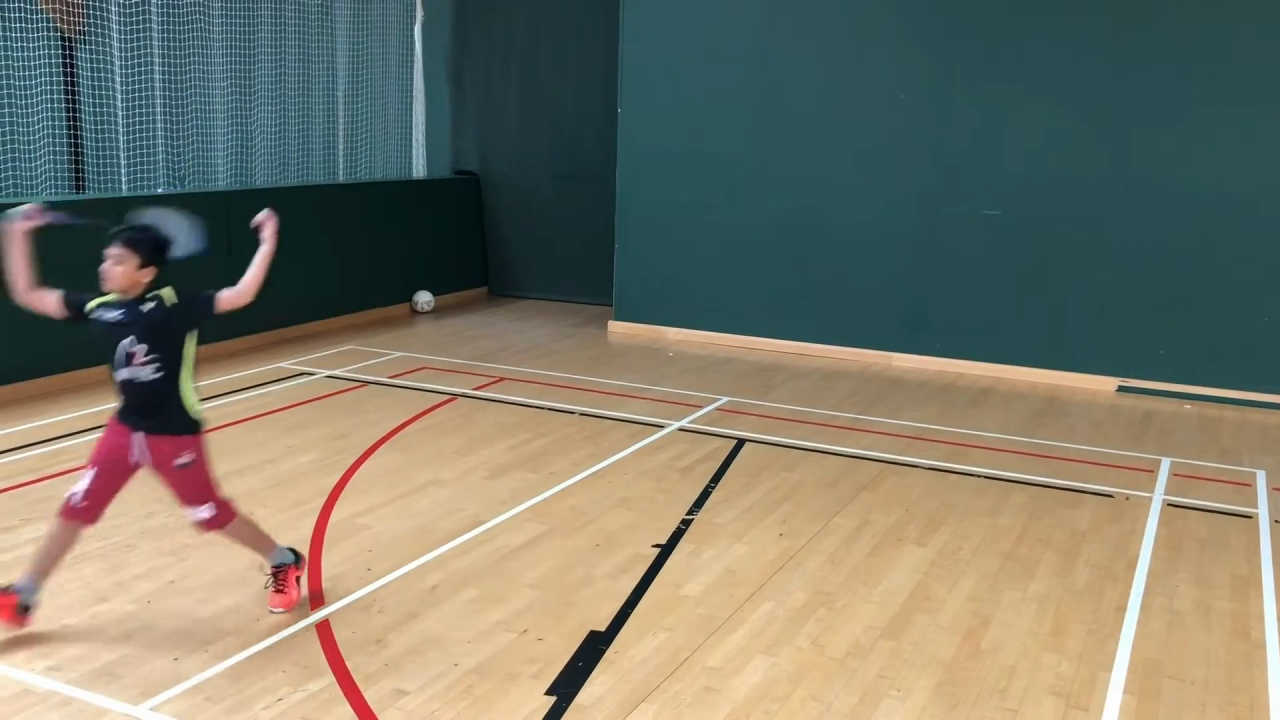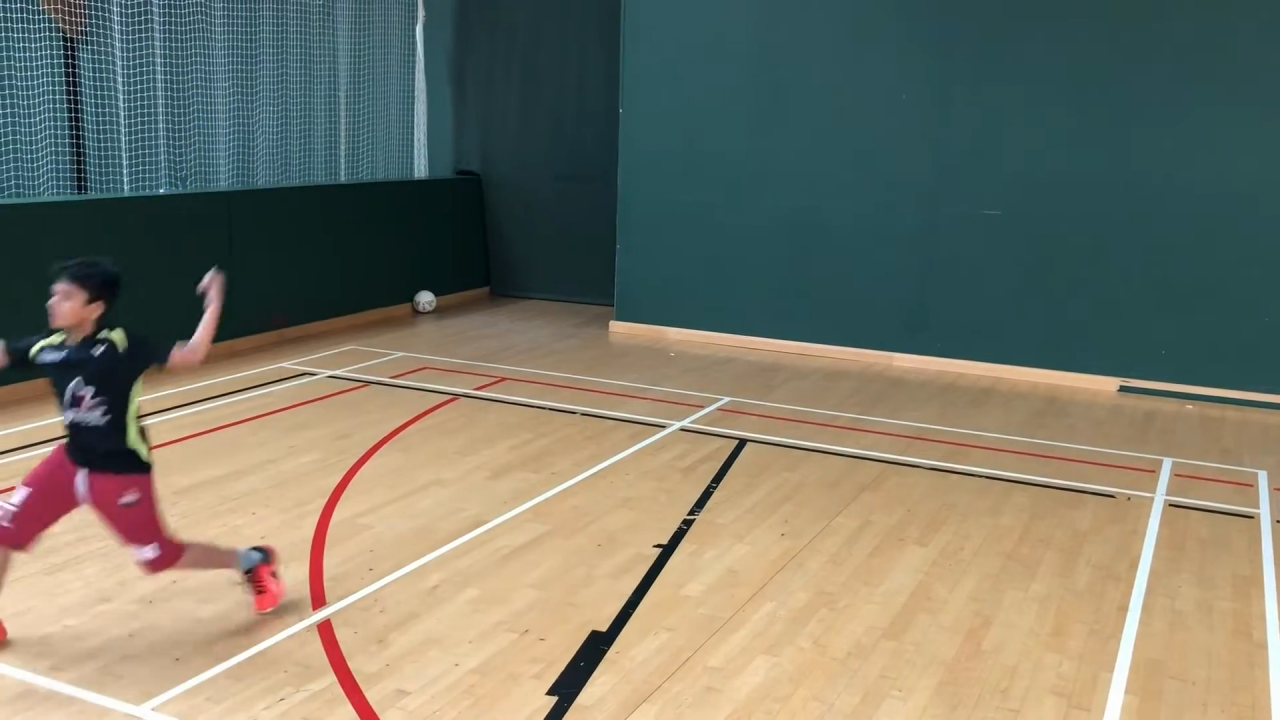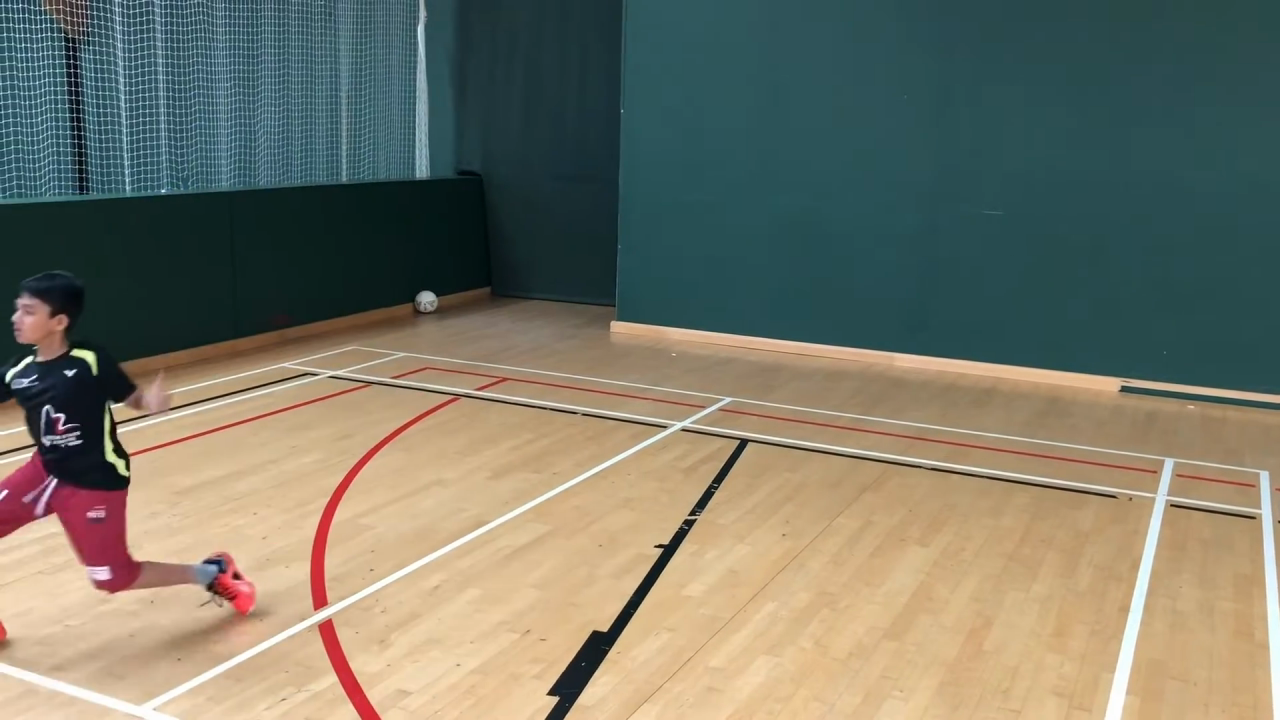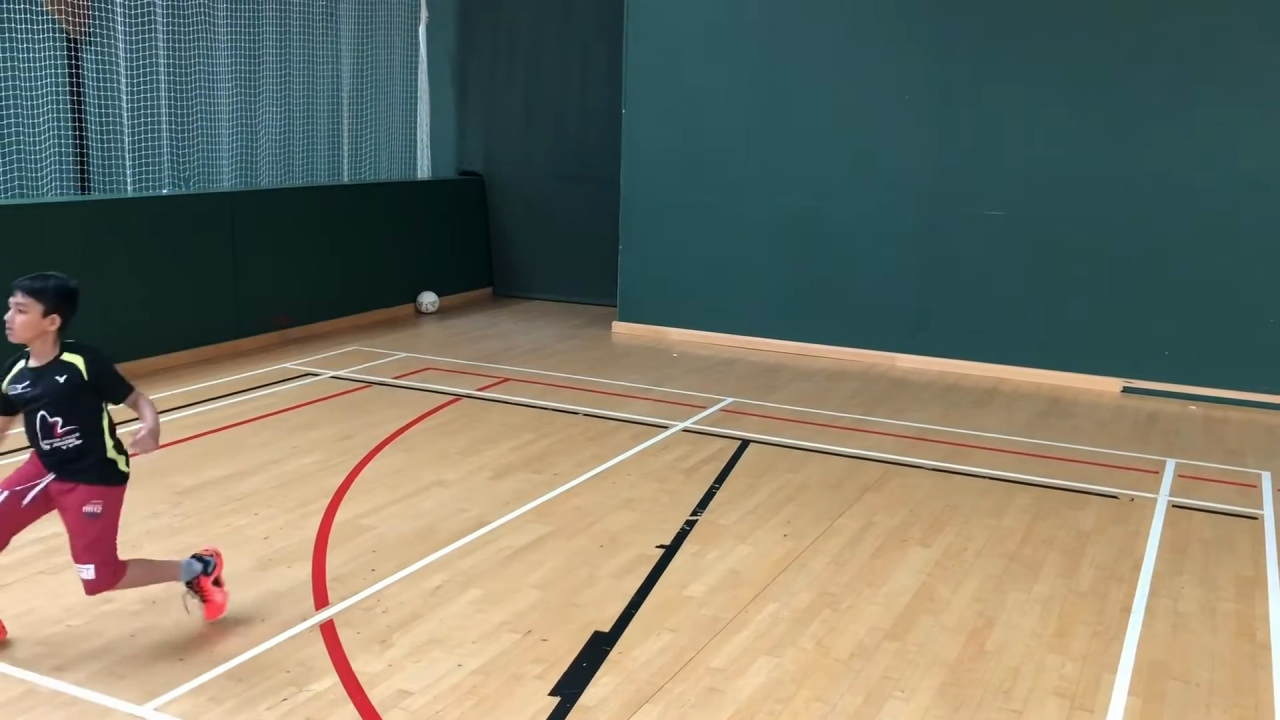
dt=0.1s
person 1, frame 1
left shoulder: (172, 304)
right shoulder: (98, 307)
left elbow: (241, 295)
left wrist: (268, 242)
left hip: (173, 430)
right hip: (128, 425)
left knee: (210, 513)
right knee: (77, 507)
left ankle: (285, 563)
person 1, frame 2
left shoulder: (121, 344)
right shoulder: (46, 347)
left elbow: (190, 356)
left wrist: (213, 306)
left hip: (121, 469)
right hip: (72, 460)
left knee: (158, 556)
left ankle: (254, 562)
person 1, frame 3
left shoulder: (91, 362)
left elbow: (138, 397)
left wrist: (158, 399)
left hip: (96, 482)
right hip: (47, 471)
left knee: (114, 577)
left ankle: (214, 572)
person 1, frame 4
left shoulder: (85, 363)
left elbow: (134, 397)
left wrist: (150, 424)
left hip: (94, 478)
right hip: (47, 469)
left knee: (99, 577)
left ankle: (198, 569)
